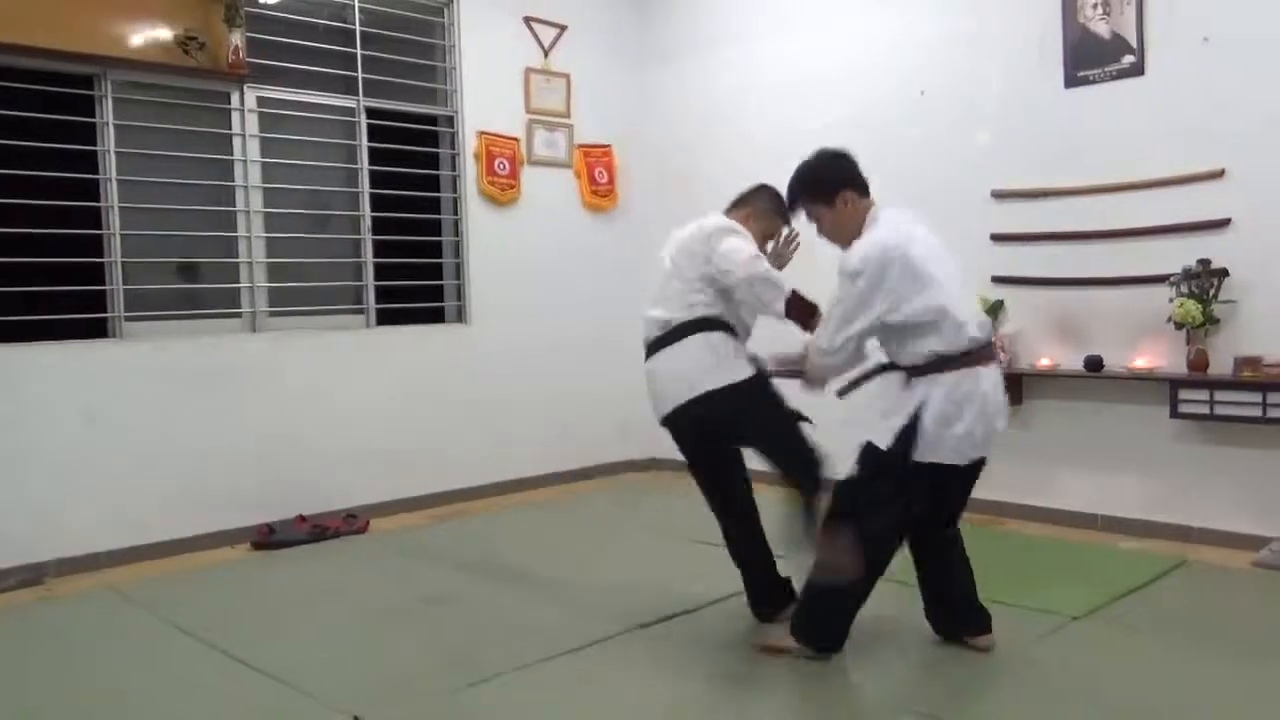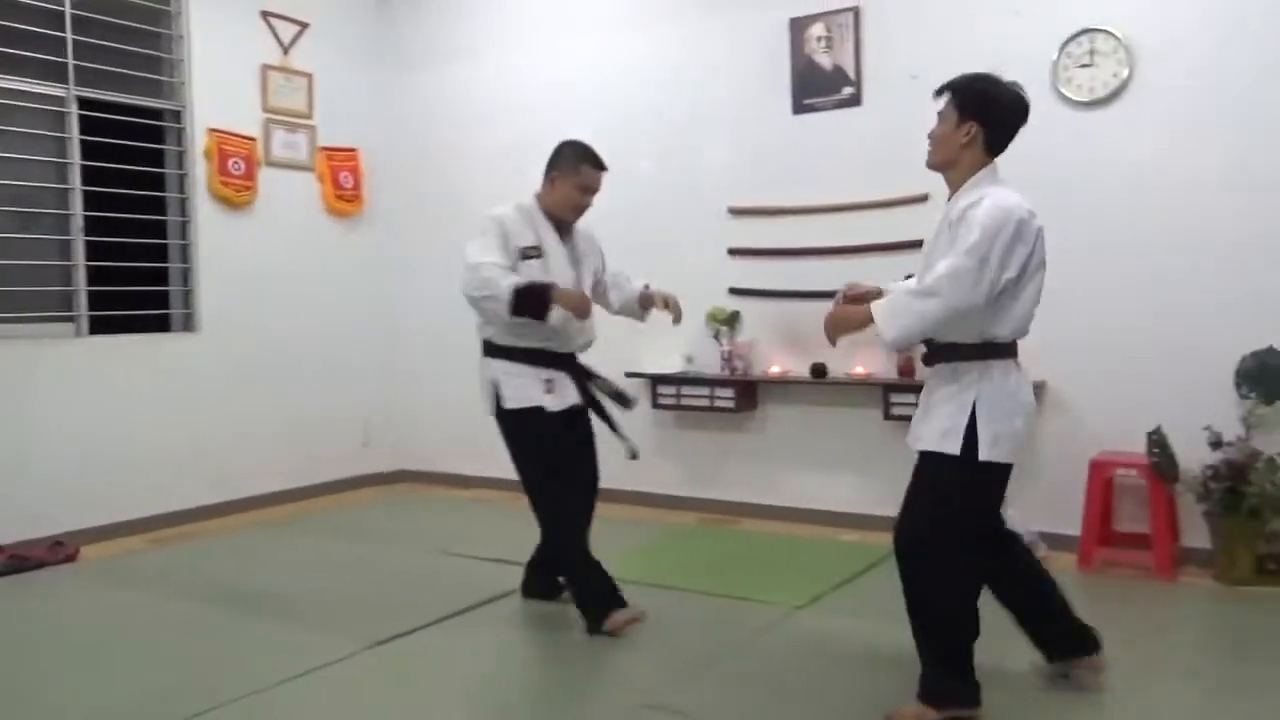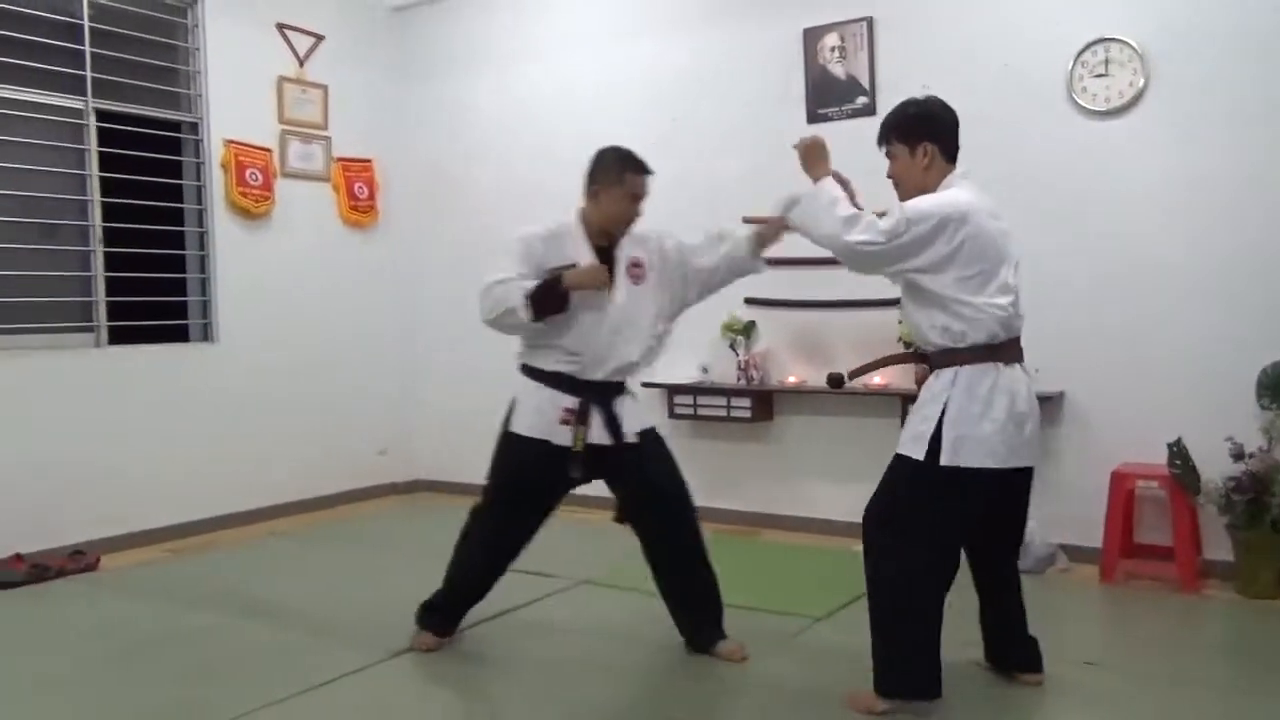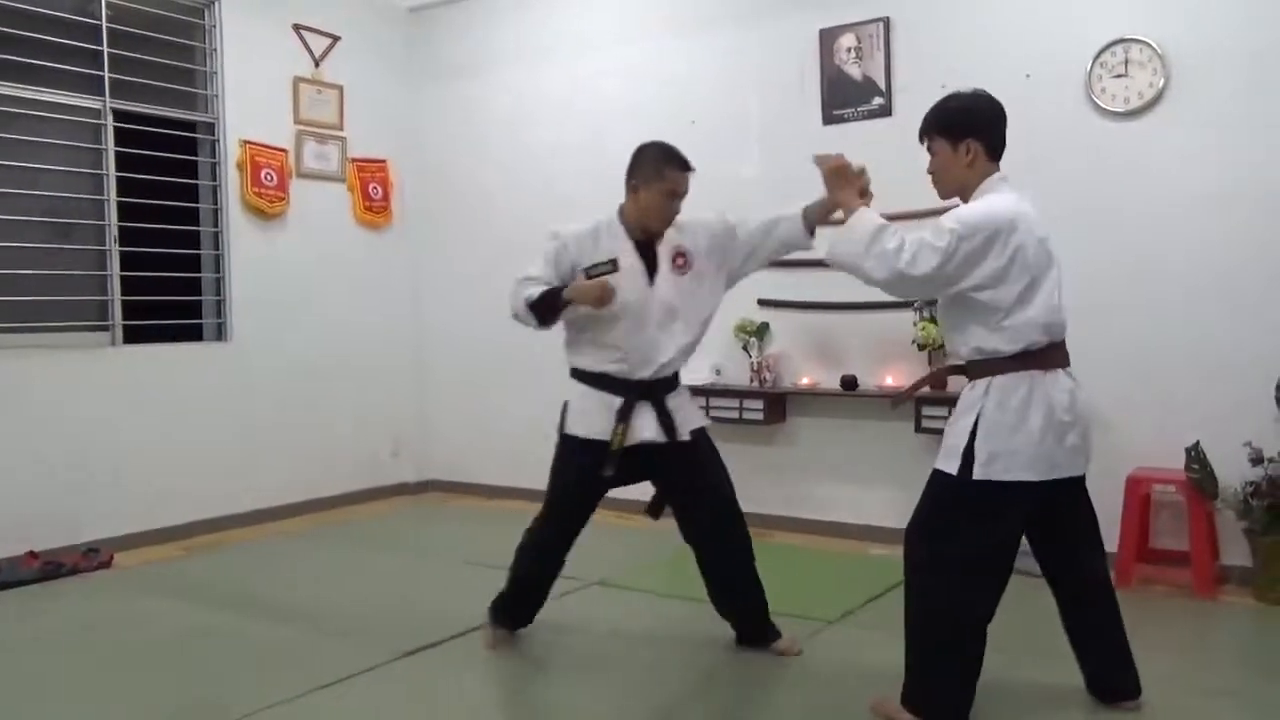
dt=1s
person 1, frame 1
left shoulder: (874, 252)
right shoulder: (901, 229)
left elbow: (835, 344)
left wrist: (804, 362)
right wrist: (815, 358)
left hip: (943, 397)
right hip: (971, 389)
left knee: (860, 512)
right knee: (929, 515)
left ankle: (812, 633)
right ankle: (966, 622)
person 1, frame 2
left shoulder: (998, 210)
right shoulder: (969, 205)
left elbow: (950, 294)
left wrist: (870, 311)
right wrist: (879, 301)
left hip: (978, 394)
right hip: (963, 388)
left knee: (927, 542)
right knee: (975, 534)
right ankle: (1074, 647)
person 1, frame 3
left shoulder: (941, 214)
right shoulder: (968, 209)
left elbow: (862, 242)
right elbow: (888, 245)
left wrist: (823, 179)
right wrist: (823, 207)
left hip: (968, 397)
right hip: (1005, 393)
left knee: (899, 534)
right knee: (991, 538)
right ankle: (1016, 654)
person 1, frame 4
left shoulder: (989, 221)
right shoulder: (1018, 212)
left elbow: (900, 271)
right elbow: (942, 265)
left wrist: (854, 209)
right wrist: (868, 217)
left hip: (1008, 410)
right hip: (1050, 400)
left knee: (943, 551)
right knee: (1072, 550)
person 2, frame 1
left shoulder: (692, 238)
right shoulder: (728, 232)
right elbow: (749, 279)
left wrist: (770, 267)
right wrist: (806, 311)
left hip: (670, 373)
right hip: (711, 366)
left knee: (728, 493)
right knee: (791, 449)
left ankle: (773, 598)
person 2, frame 2
left shoulder: (579, 238)
right shoulder: (505, 224)
left elbow: (606, 288)
right elbow: (481, 285)
left wrist: (646, 298)
right wrist: (550, 293)
left hip: (563, 377)
right hip: (519, 380)
left knee: (579, 486)
right knee: (557, 493)
left ankle: (544, 578)
right ankle: (599, 603)
person 2, frame 3
left shoulder: (651, 250)
right shoulder: (543, 245)
left elbow: (712, 264)
right elbow: (497, 307)
left wrist: (770, 233)
right wrist: (562, 283)
left hip: (612, 409)
right hip: (548, 407)
left knee: (669, 512)
right knee: (502, 517)
left ankle: (704, 629)
right ankle: (440, 616)
person 2, frame 4
left shoulder: (696, 239)
right shoulder: (578, 243)
left elbow: (768, 239)
right elbow: (523, 300)
left wrist: (822, 208)
right wrist: (565, 295)
left hip: (666, 407)
right hip: (597, 408)
left knee: (715, 515)
right knee: (560, 516)
left ankle: (754, 625)
right ankle: (511, 611)
